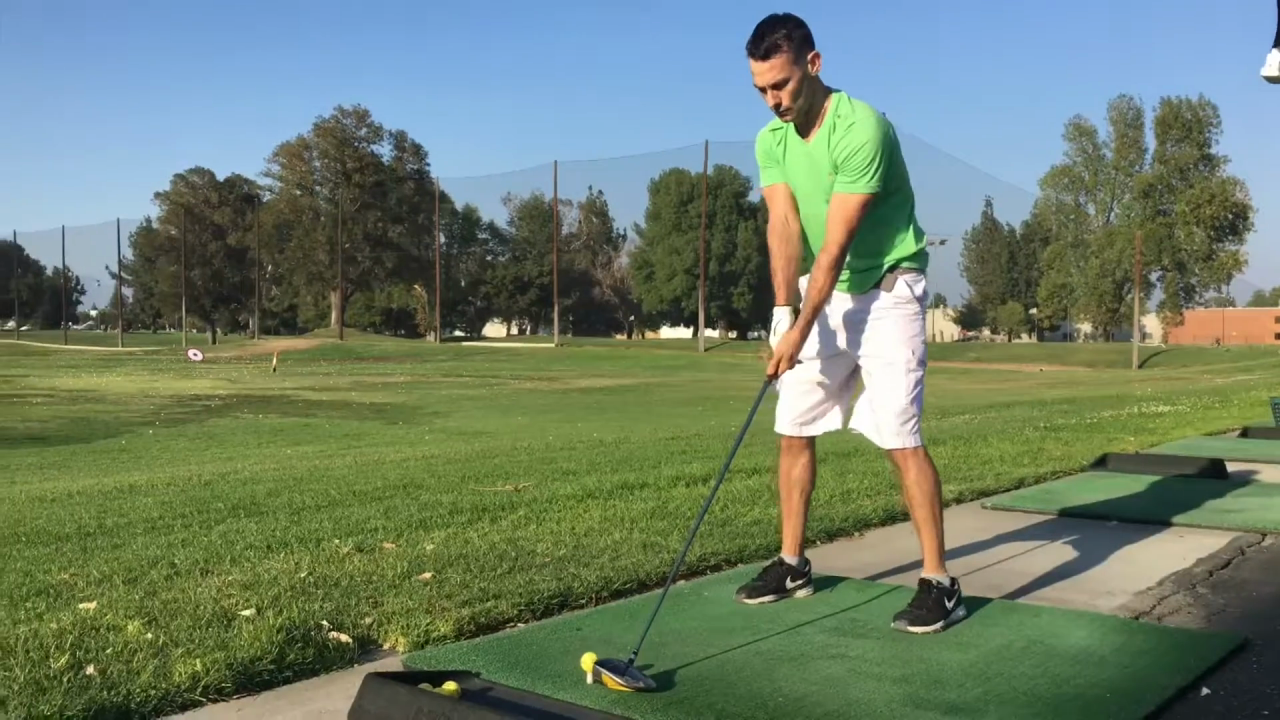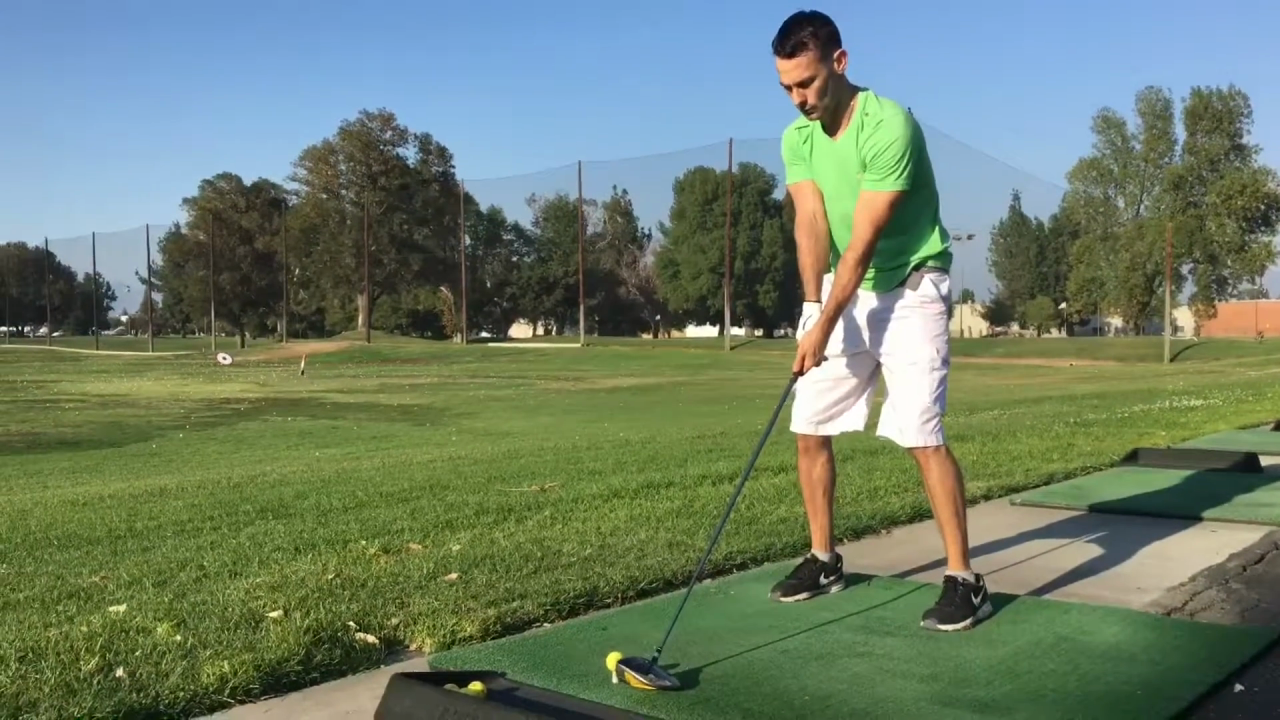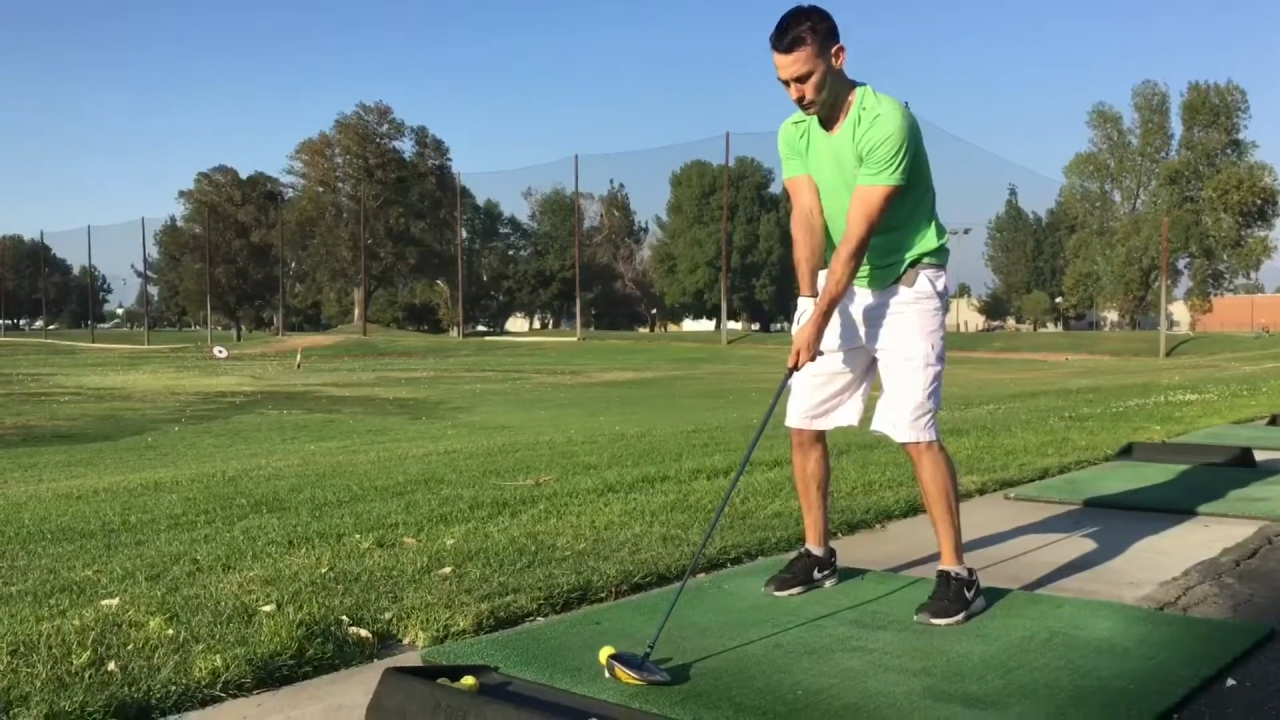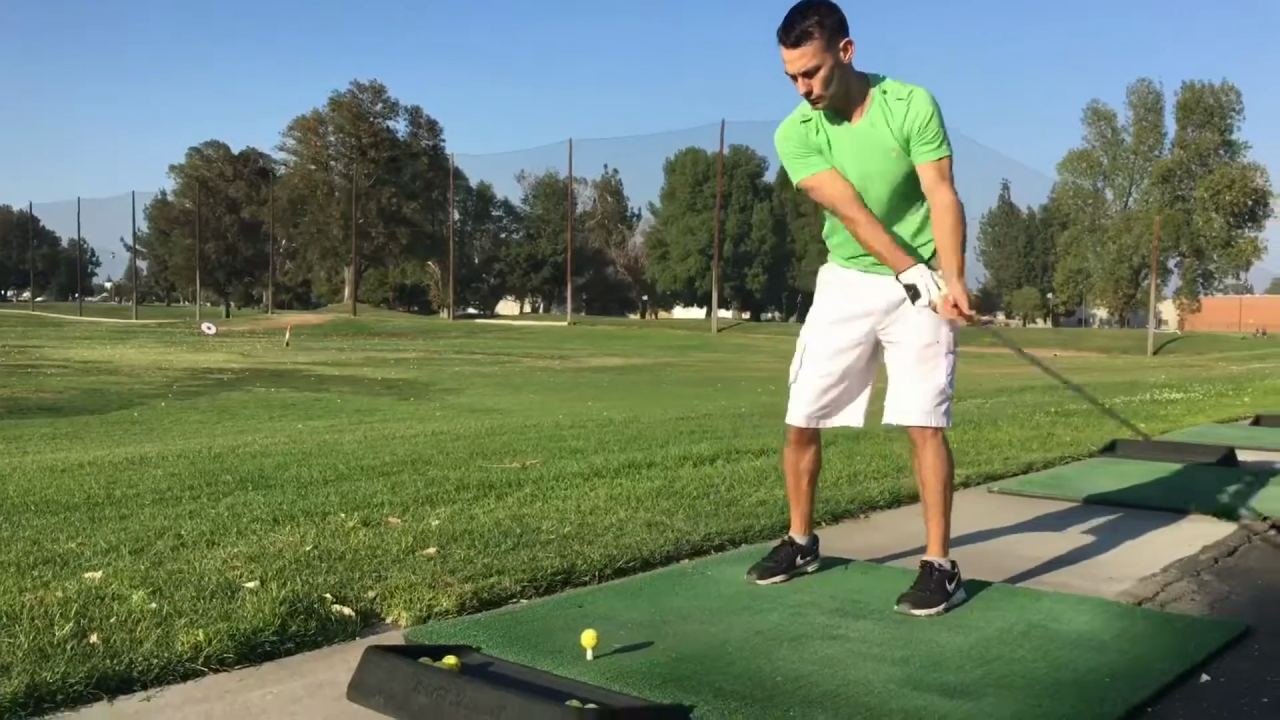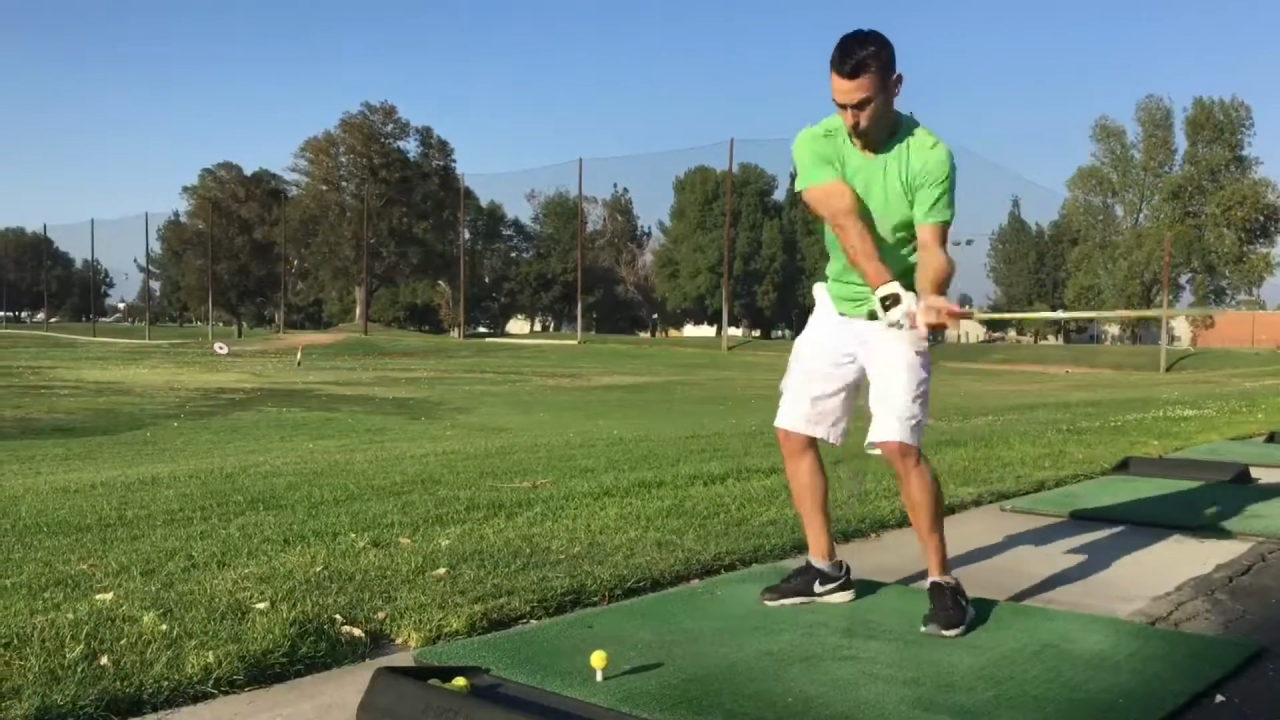
dt=1s
person 1, frame 1
left shoulder: (862, 128)
right shoulder: (770, 141)
left elbow: (835, 245)
right elbow: (783, 228)
left wrist: (800, 331)
right wrist: (782, 313)
left hip: (889, 292)
right hip: (823, 295)
left knee: (899, 436)
right knee: (793, 431)
left ankle: (938, 582)
right ankle: (792, 565)
person 1, frame 2
left shoulder: (889, 126)
right shoulder: (797, 137)
left elbow: (862, 242)
right elbow: (811, 223)
left wrist: (822, 325)
right wrist: (812, 307)
left hip: (909, 291)
right hip: (842, 292)
left knee: (922, 434)
right knee: (809, 430)
left ankle: (963, 579)
right ankle: (824, 559)
person 1, frame 3
left shoulder: (887, 121)
right shoulder: (793, 133)
left elbow: (856, 236)
right elbow: (807, 219)
left wrist: (817, 321)
right wrist: (807, 301)
left hip: (905, 288)
right hip: (838, 289)
left knee: (914, 429)
right knee: (804, 425)
left ankle: (956, 574)
right ankle: (817, 554)
person 1, frame 4
left shoulder: (913, 106)
right shoulder: (793, 135)
left elbow: (943, 201)
right elbow: (854, 215)
left wrist: (953, 279)
right wrist: (916, 274)
left hip: (925, 283)
right hip: (845, 282)
left knee: (922, 422)
right knee: (802, 422)
left ankle: (939, 566)
right ankle: (800, 542)
person 1, frame 5
left shoulder: (929, 156)
right shoulder: (814, 144)
left elbow: (933, 252)
right elbow: (850, 233)
left wrist: (926, 300)
right wrist: (900, 293)
left hip: (894, 321)
right hip: (837, 310)
left knee: (898, 443)
right knee: (795, 434)
left ankle: (941, 581)
right ankle: (825, 567)
